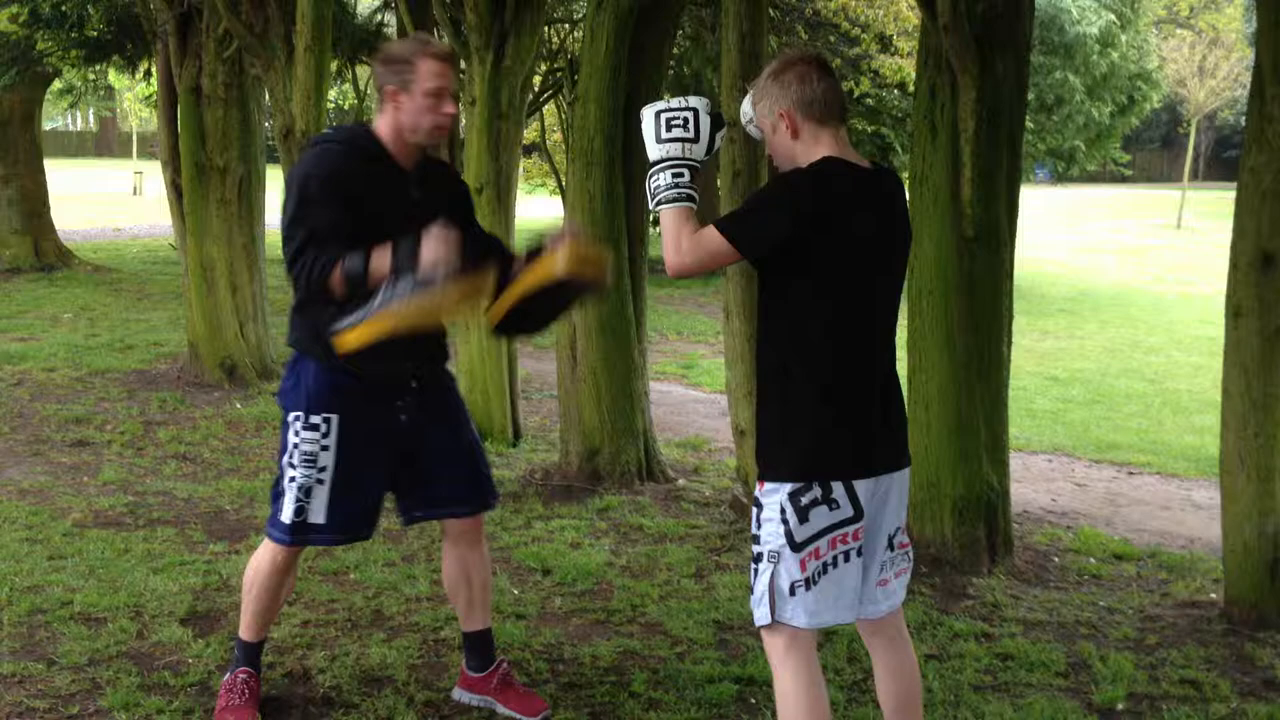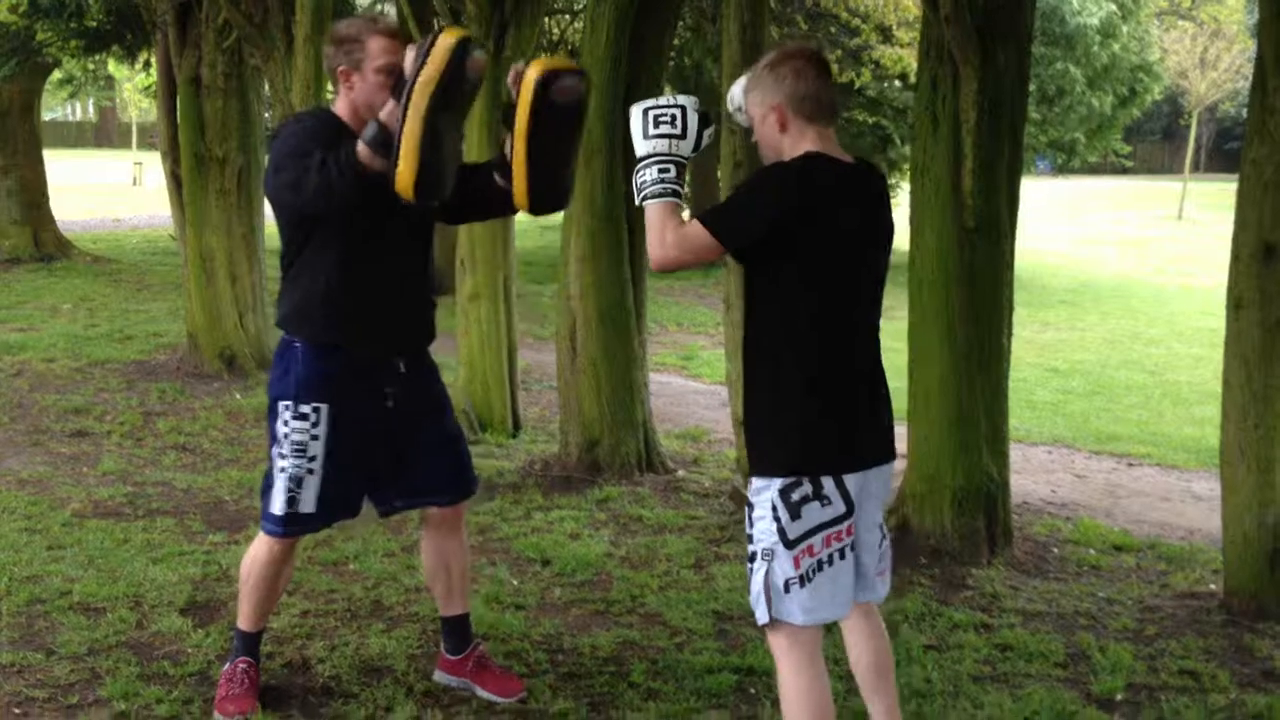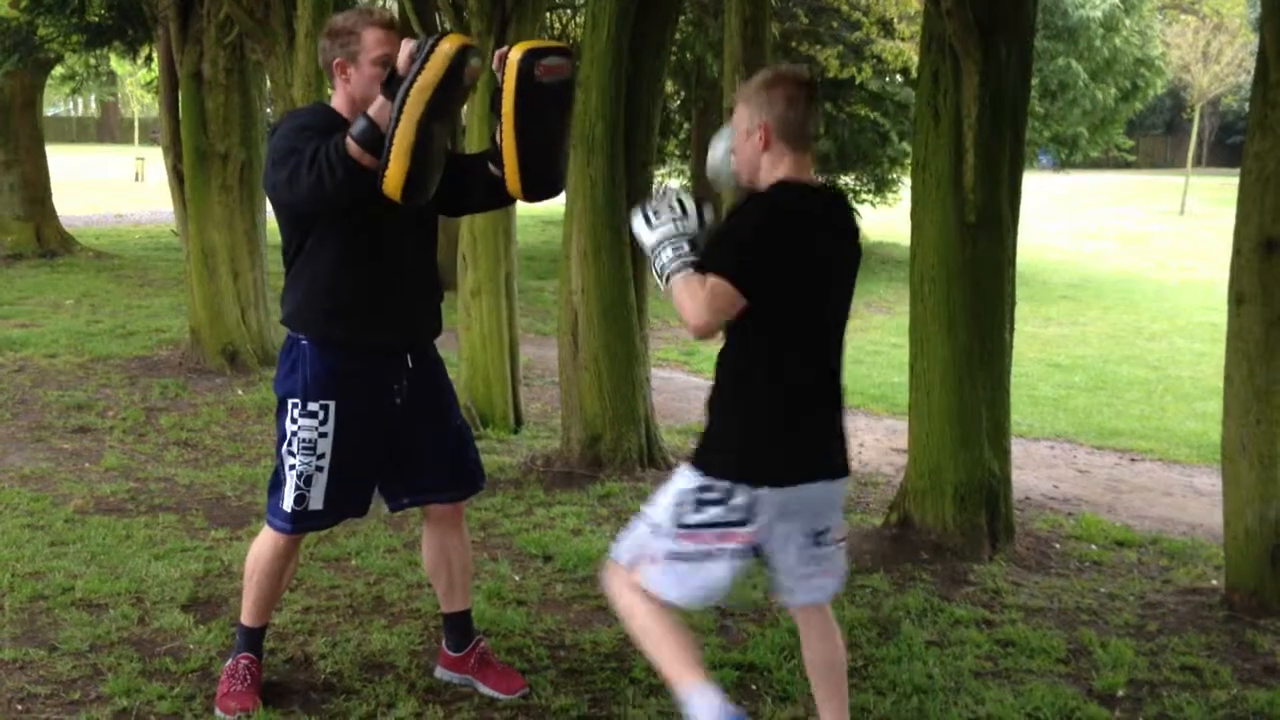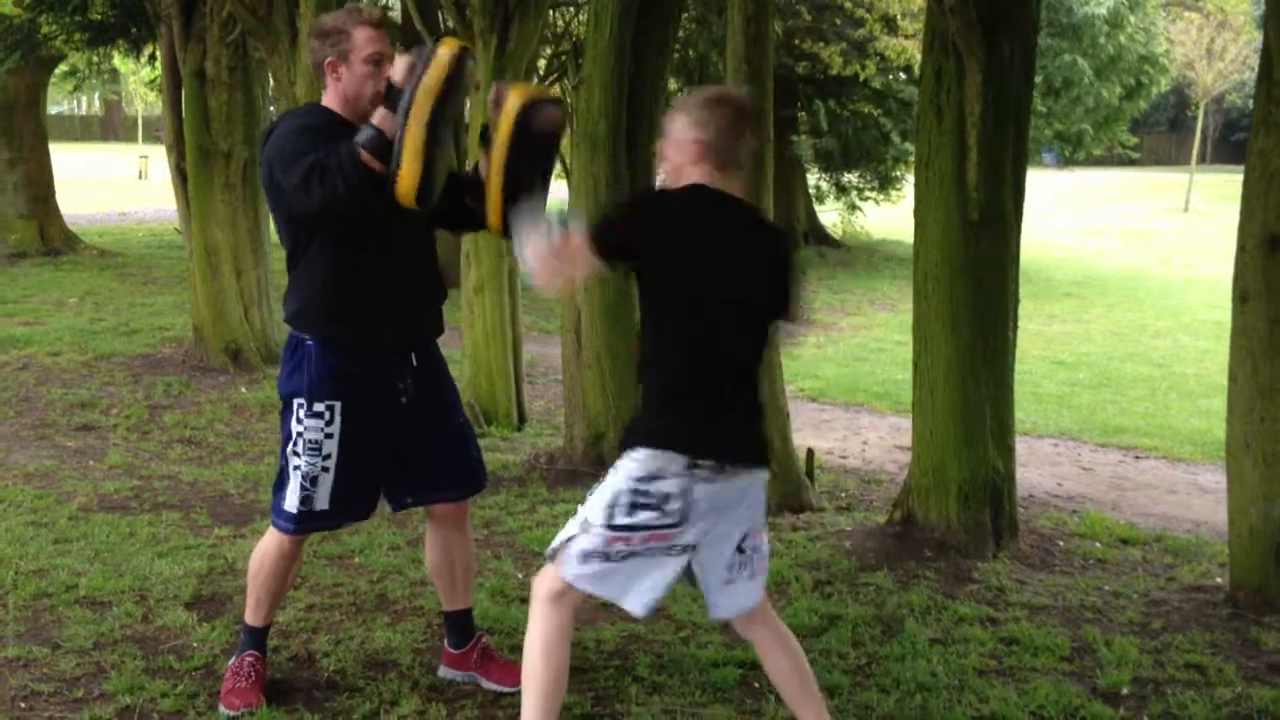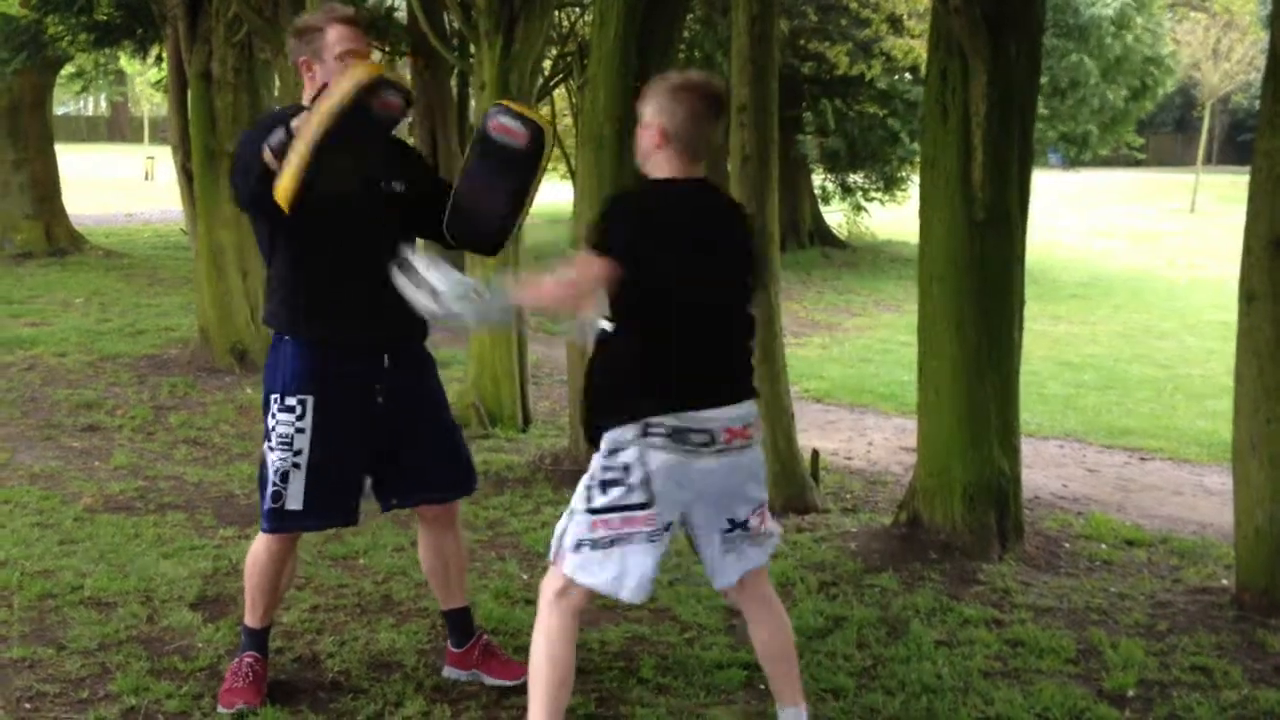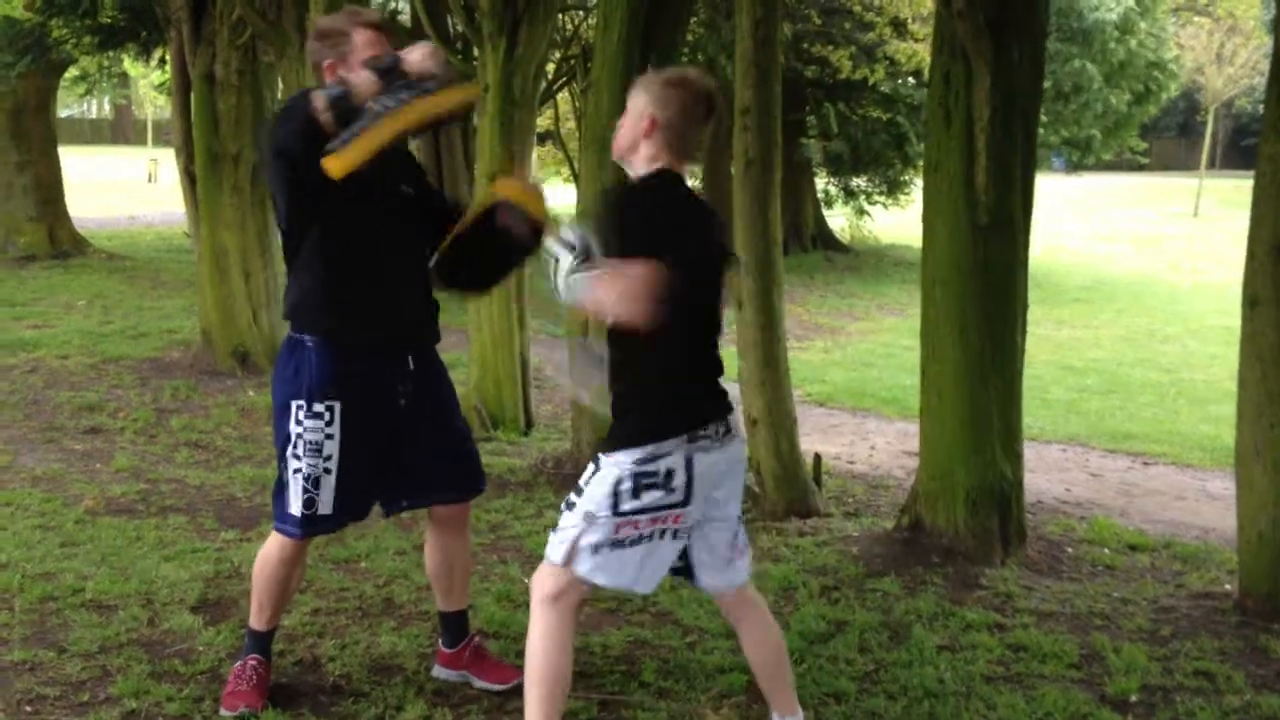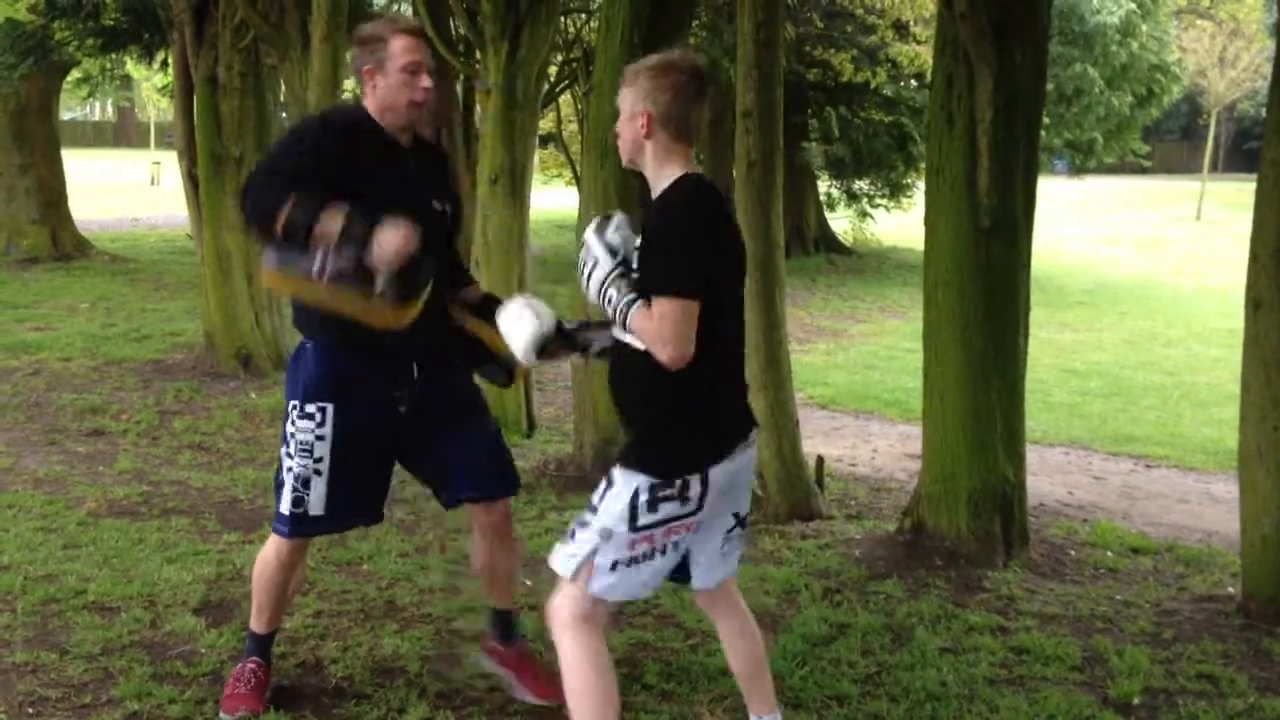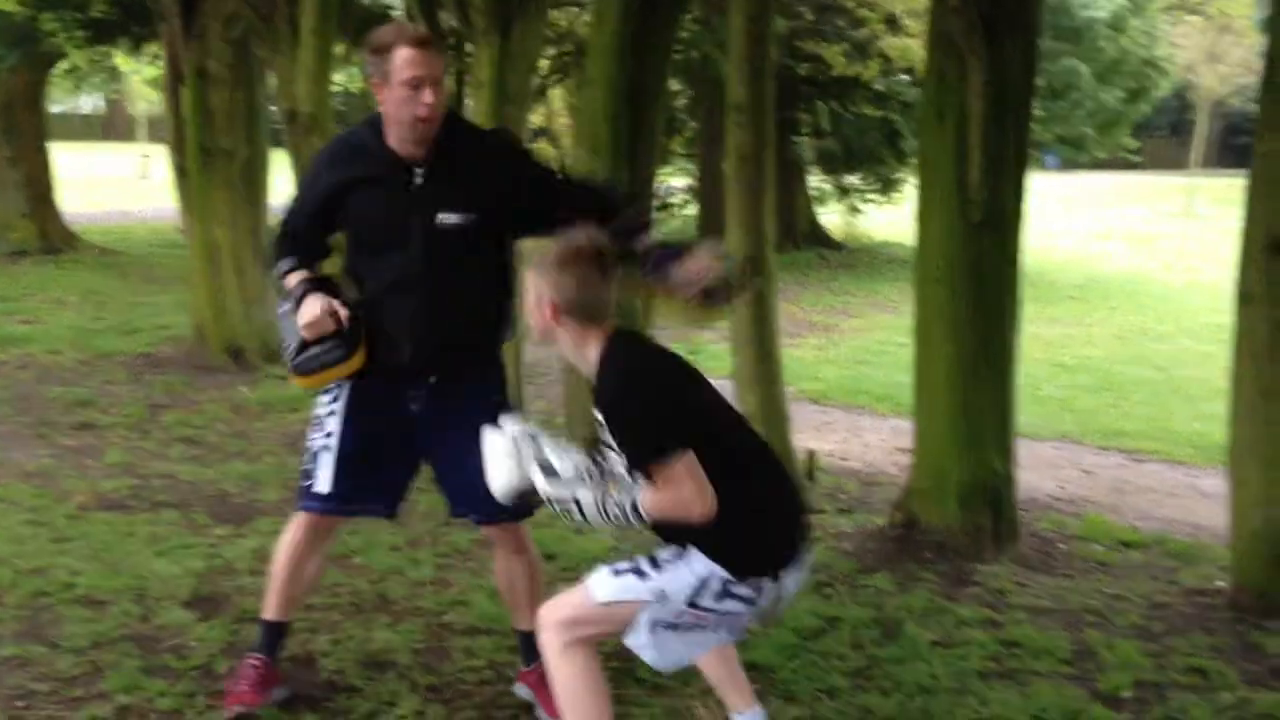
dt=0.3s
person 1, frame 1
left shoulder: (440, 182)
right shoulder: (330, 164)
left elbow: (481, 261)
right elbow: (309, 273)
right wrist: (403, 262)
left hip: (420, 378)
right hip: (335, 379)
left knee: (466, 516)
right knee: (289, 535)
person 1, frame 2
right shoulder: (302, 142)
left elbow: (488, 193)
right elbow: (339, 189)
right wrist: (402, 107)
left hip: (404, 363)
right hip: (322, 366)
left knee: (446, 504)
right knee: (285, 525)
left ankle: (458, 654)
right ankle: (242, 663)
person 1, frame 3
right shoulder: (299, 137)
left elbow: (493, 183)
right elbow: (329, 182)
right wrist: (393, 101)
left hip: (411, 357)
right hip: (327, 362)
left knee: (447, 501)
right knee: (290, 519)
left ankle: (461, 650)
right ankle: (244, 657)
person 1, frame 4
left shoulder: (401, 141)
right shoulder: (296, 137)
left elbow: (469, 206)
right elbow: (331, 189)
right wrist: (395, 109)
left hip: (412, 356)
right hip: (331, 360)
left knee: (450, 500)
right knee: (294, 521)
left ankle: (462, 647)
right ankle: (249, 654)
person 1, frame 5
left shoulder: (388, 151)
right shoulder: (275, 139)
left elbow: (452, 222)
right elbow: (253, 182)
left hip: (399, 358)
right hip: (312, 362)
left knee: (440, 502)
right knee: (282, 523)
left ankle: (464, 644)
right ankle: (251, 656)
person 1, frame 6
left shoulder: (394, 156)
right shoulder: (300, 138)
left elbow: (443, 228)
right elbow: (305, 119)
right wrist: (391, 72)
left hip: (410, 359)
right hip: (328, 362)
left knee: (450, 503)
right knee: (297, 526)
left ankle: (456, 646)
right ankle: (254, 659)
person 1, frame 7
left shoulder: (432, 162)
right shoulder: (328, 137)
right elbow: (262, 201)
left wrist: (492, 313)
right wrist: (363, 232)
left hip: (429, 366)
right hip: (338, 366)
left knee: (493, 504)
right knee: (296, 529)
left ankle: (508, 640)
right ankle: (255, 661)
person 1, frame 8
left shoulder: (493, 164)
right shoulder: (345, 162)
left elbow: (585, 213)
right elbow: (294, 241)
left wrist: (670, 264)
right wrist: (306, 294)
left hip: (462, 380)
right hip: (374, 371)
left knee: (504, 525)
right knee: (316, 516)
right ankle: (262, 660)
person 2, frame 1
left shoulder: (803, 194)
right shoulder: (885, 190)
left elbow: (682, 257)
left wrist: (672, 165)
left hip: (812, 458)
right hip: (880, 451)
left knee: (788, 634)
right knee: (882, 622)
person 2, frame 2
left shoulder: (785, 189)
right shoulder: (868, 186)
left elbow: (666, 252)
left wrist: (658, 162)
right wrist: (761, 108)
left hip: (801, 453)
right hip: (864, 443)
left knee: (792, 631)
right knee: (858, 606)
person 2, frame 3
left shoulder: (766, 216)
right shoulder: (838, 216)
left elbow: (702, 314)
left wrist: (670, 248)
left hip: (738, 463)
right hip: (818, 460)
left knee: (627, 581)
right knee: (810, 605)
person 2, frame 4
left shoulder: (663, 213)
right shoulder: (767, 241)
left elbow: (555, 273)
left wrist: (540, 238)
left hip: (669, 462)
right hip: (739, 462)
left knee: (551, 595)
right knee: (750, 613)
person 2, frame 5
left shoulder: (639, 209)
right shoulder: (730, 218)
left elbow: (573, 290)
left hip: (650, 438)
right hip: (731, 432)
left knee: (561, 595)
right knee: (752, 584)
person 2, frame 6
left shoulder: (640, 202)
right shoulder: (693, 214)
left elbow: (630, 305)
left wrist: (575, 275)
left hip: (655, 443)
right hip: (711, 437)
left knee: (552, 592)
right knee: (734, 595)
person 2, frame 7
left shoulder: (680, 214)
right shoulder: (699, 204)
left elbow: (671, 345)
left wrist: (612, 281)
left hip: (674, 461)
right hip: (722, 447)
left knee: (573, 610)
right knee: (718, 594)
person 2, frame 8
left shoulder: (631, 381)
right shoulder: (630, 360)
left elbow: (695, 501)
left wrist: (588, 494)
right wrist: (560, 463)
left hip: (745, 557)
right hip: (768, 541)
left knee: (561, 624)
right knee: (679, 618)
